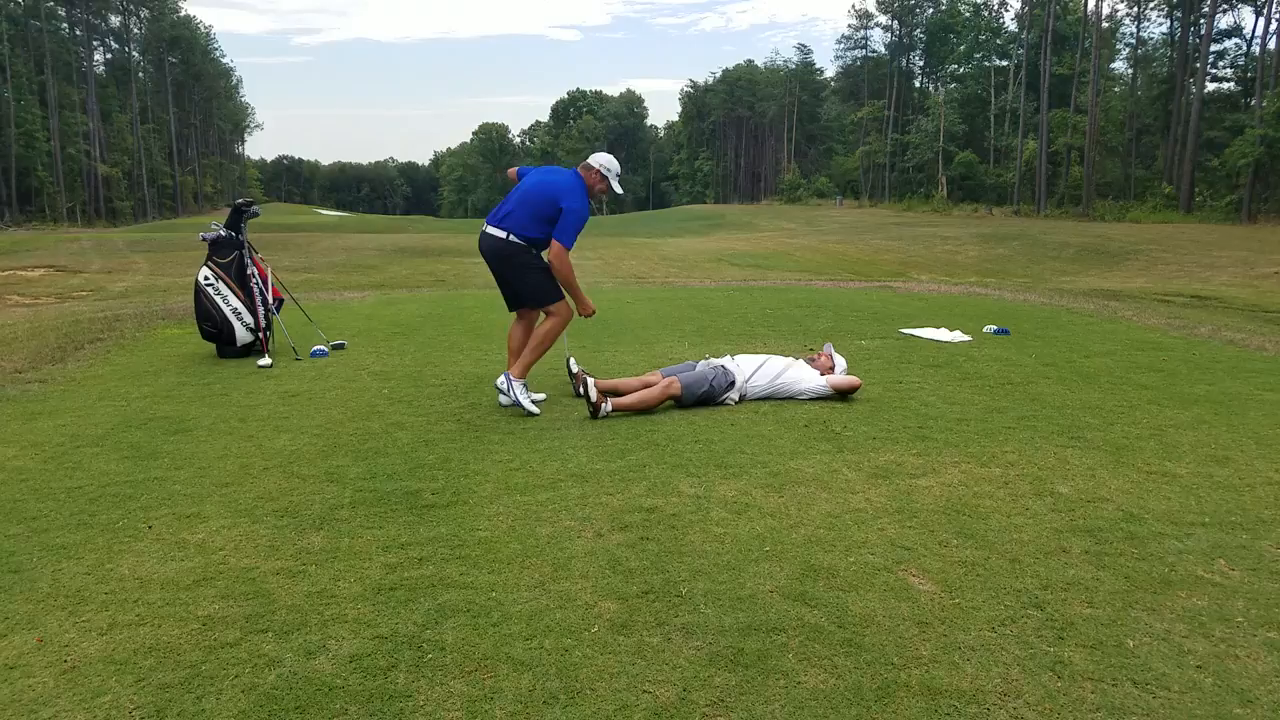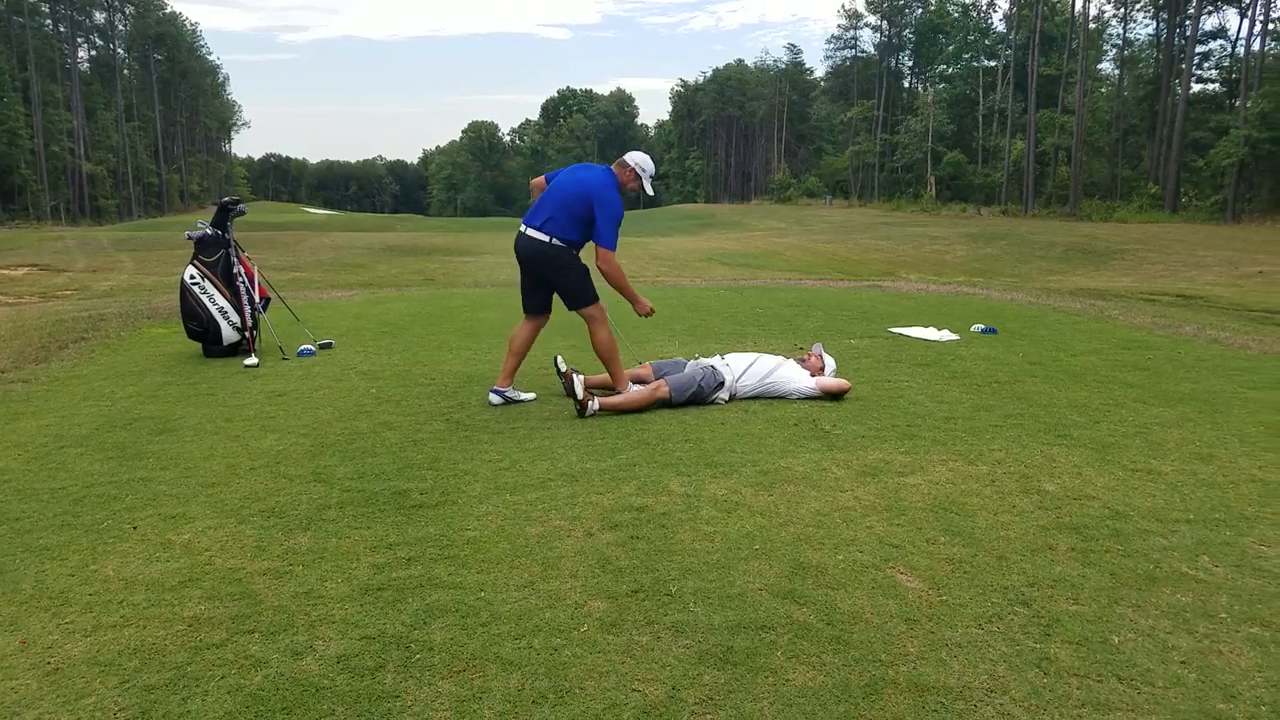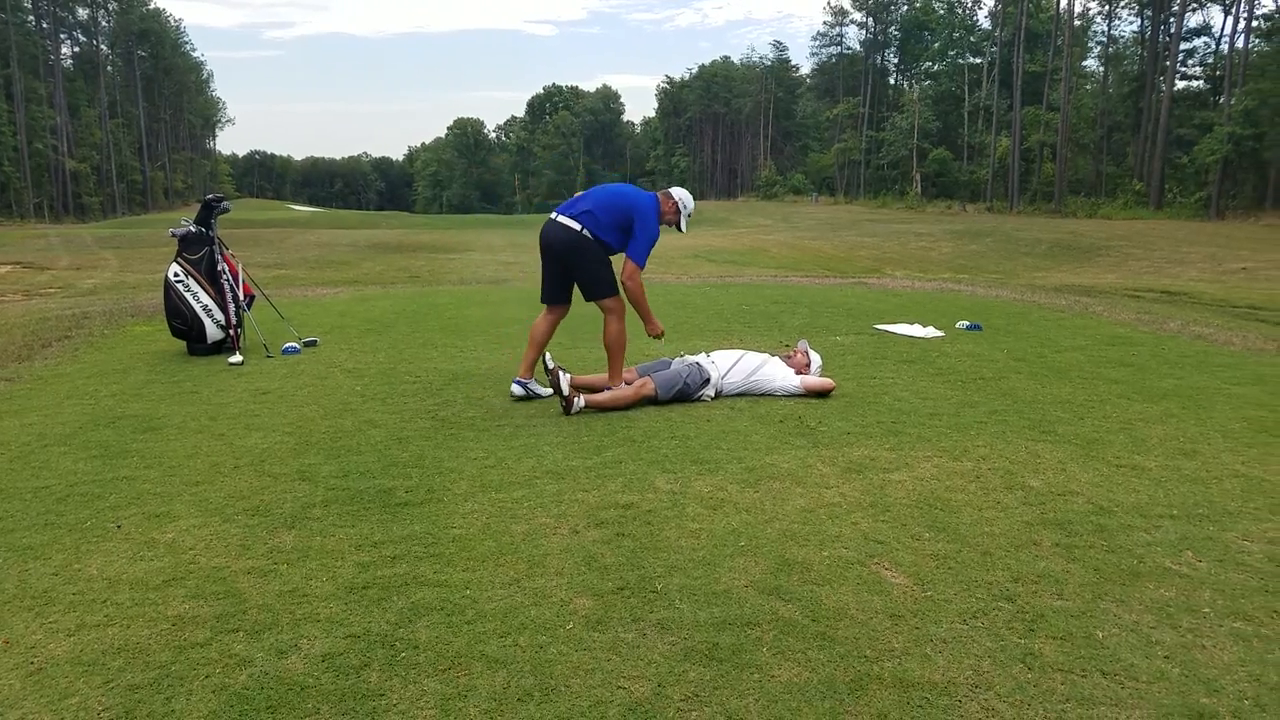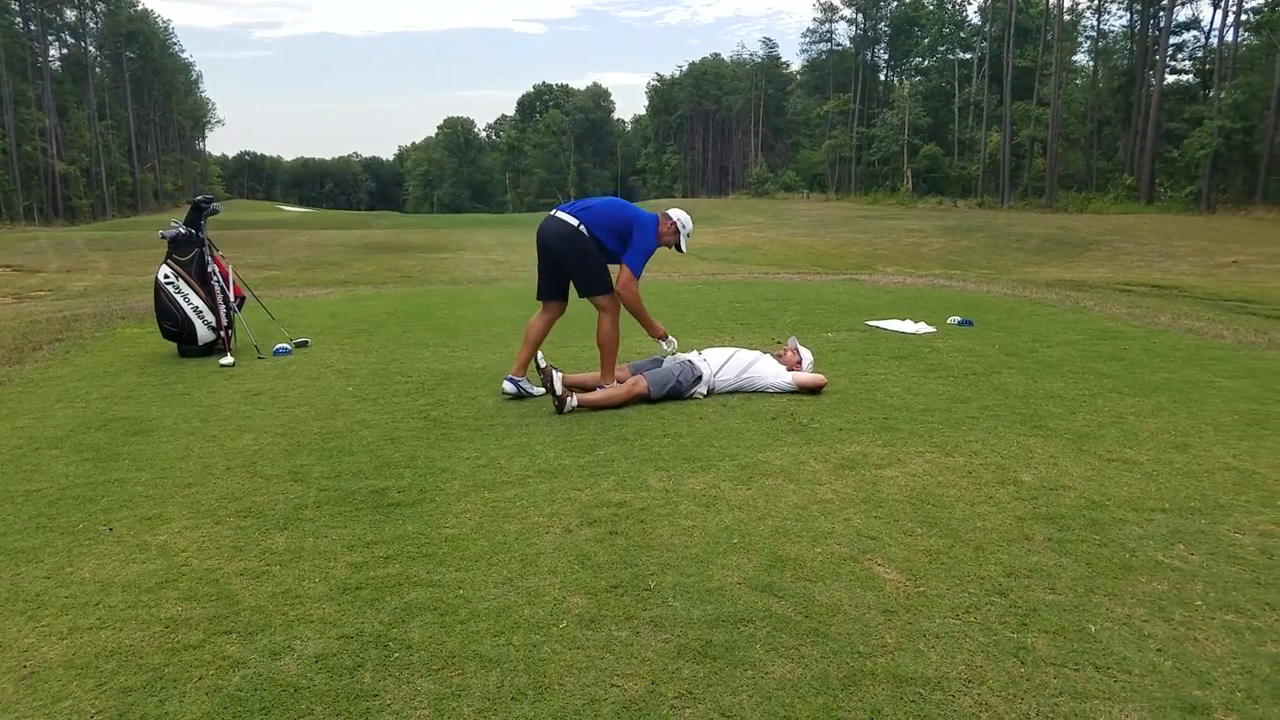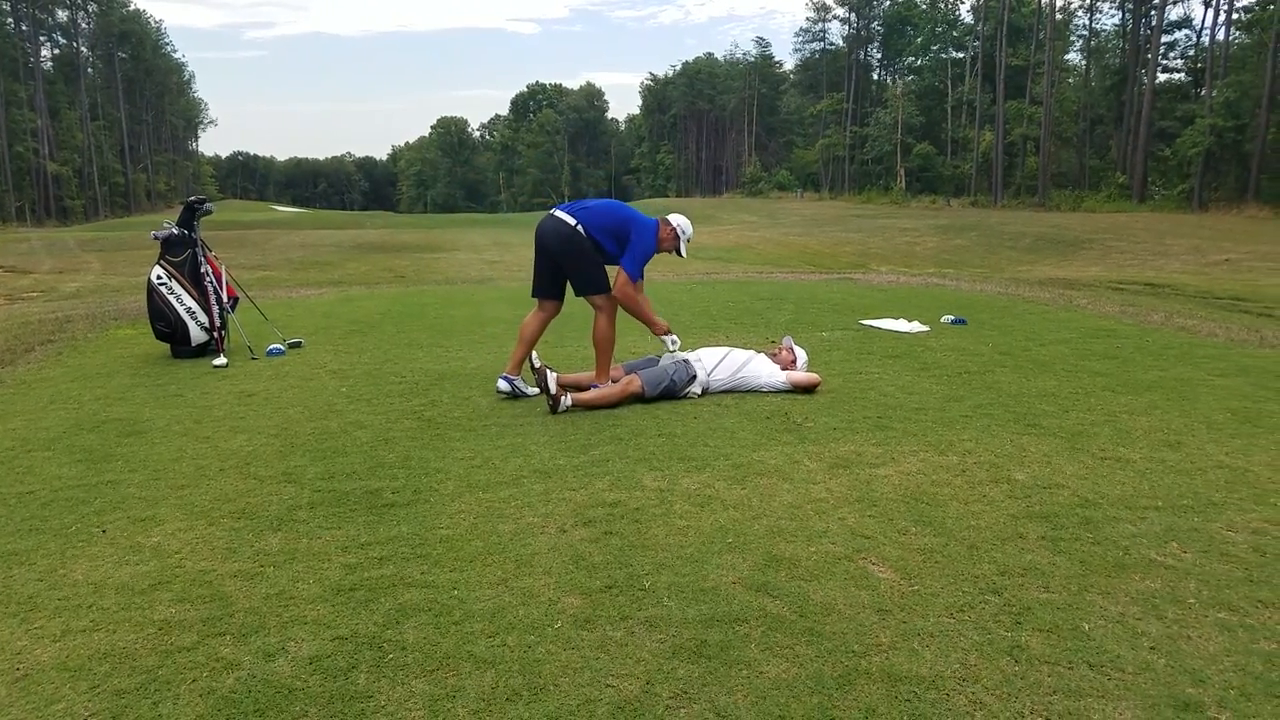
dt=0.4s
person 1, frame 1
left shoulder: (811, 381)
right shoulder: (796, 364)
left elbow: (854, 382)
left wrist: (837, 392)
left hip: (729, 381)
right hip: (721, 365)
left knee: (668, 386)
right knee: (652, 377)
left ankle: (605, 405)
right ankle: (589, 383)
person 1, frame 2
left shoulder: (800, 381)
right shoulder: (786, 364)
left elbow: (844, 385)
left wrist: (827, 389)
left hip: (719, 382)
right hip: (711, 365)
left knee: (656, 390)
right knee: (644, 372)
left ankle: (593, 404)
right ankle: (579, 381)
person 1, frame 3
left shoulder: (785, 378)
right shoulder: (771, 361)
left elbow: (828, 384)
left wrist: (812, 381)
left hip: (705, 378)
right hip: (699, 362)
left knee: (642, 387)
right knee: (629, 374)
left ankle: (579, 401)
right ankle: (567, 380)
person 1, frame 4
left shoulder: (777, 375)
right shoulder: (763, 359)
left elbow: (820, 380)
left wrist: (805, 383)
left hip: (698, 376)
right hip: (691, 360)
left knee: (635, 386)
right knee: (621, 373)
left ankle: (571, 400)
right ankle: (559, 378)
person 1, frame 5
left shoulder: (771, 374)
right shoulder: (757, 358)
left elbow: (814, 379)
left wrist: (798, 384)
left hip: (692, 374)
right hip: (686, 359)
left knee: (629, 385)
right knee: (615, 372)
left ankle: (565, 399)
right ankle: (554, 378)
person 2, frame 1
left shoulder: (551, 172)
right shoulder: (577, 201)
left elbow: (513, 173)
right elbow: (557, 259)
right wrist: (581, 301)
left hip: (491, 240)
right hip: (511, 247)
left knee: (527, 314)
right knee: (559, 313)
left ankle: (511, 389)
right ankle: (513, 376)
person 2, frame 2
left shoulder: (582, 169)
right shoulder: (609, 198)
left elbow: (536, 184)
right elbow: (605, 263)
right wrist: (636, 300)
left hip: (526, 242)
right hip: (551, 250)
left knee: (535, 318)
right knee: (595, 316)
left ankle: (503, 387)
right ankle: (623, 388)
person 2, frame 3
left shoulder: (634, 196)
right shoulder: (648, 218)
left elbow: (579, 198)
right elbow: (629, 279)
right wrist: (650, 321)
left hip: (552, 228)
right hip: (575, 237)
left knee: (555, 310)
right knee: (614, 309)
left ankle: (523, 379)
right ankle: (615, 387)
person 2, frame 4
left shoulder: (637, 221)
right shoulder: (647, 232)
left elbow: (631, 286)
right elbow: (624, 289)
left wrist: (659, 332)
right wrist: (651, 326)
left hip: (550, 227)
right hip: (571, 234)
left knee: (551, 309)
right knee: (608, 307)
left ankle: (515, 378)
right ankle: (607, 385)
person 2, frame 5
left shoulder: (639, 226)
right shoulder: (646, 236)
left elbow: (635, 292)
right elbow: (621, 292)
left wrist: (658, 327)
right wrist: (653, 323)
left hip: (549, 226)
right hip: (568, 233)
left knee: (546, 308)
right knee: (605, 307)
left ankle: (510, 376)
right ankle: (601, 384)
